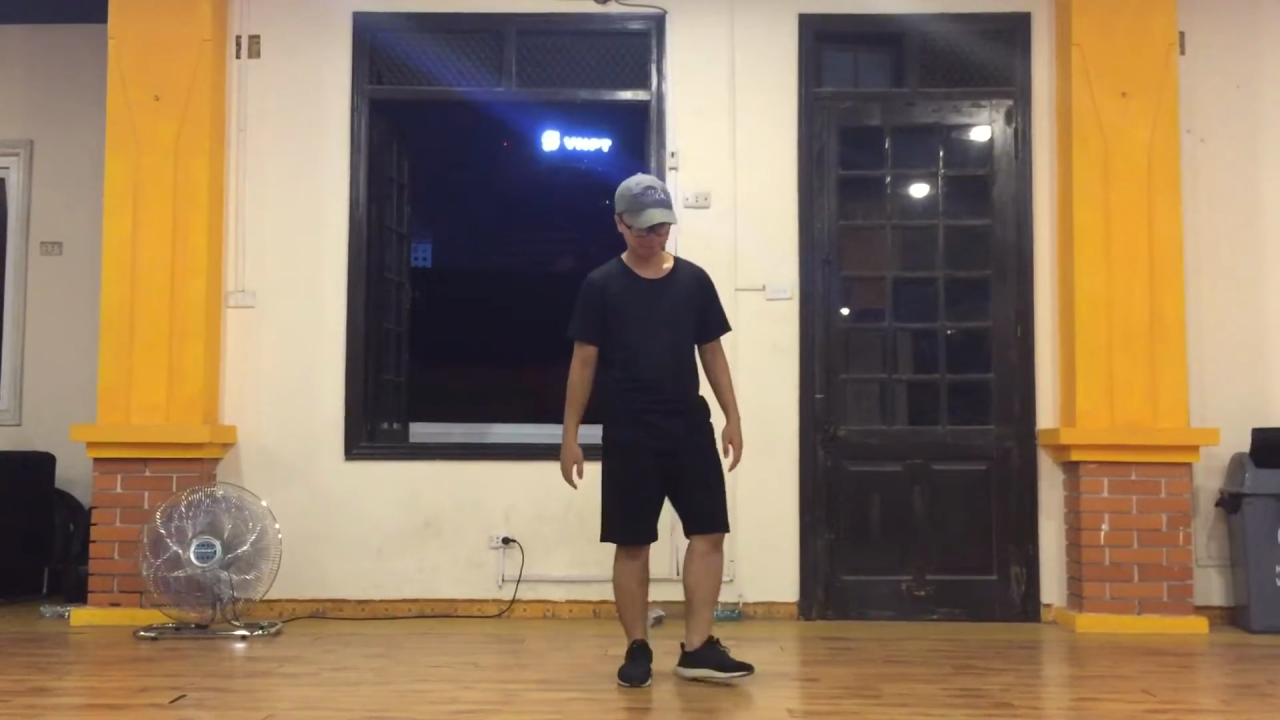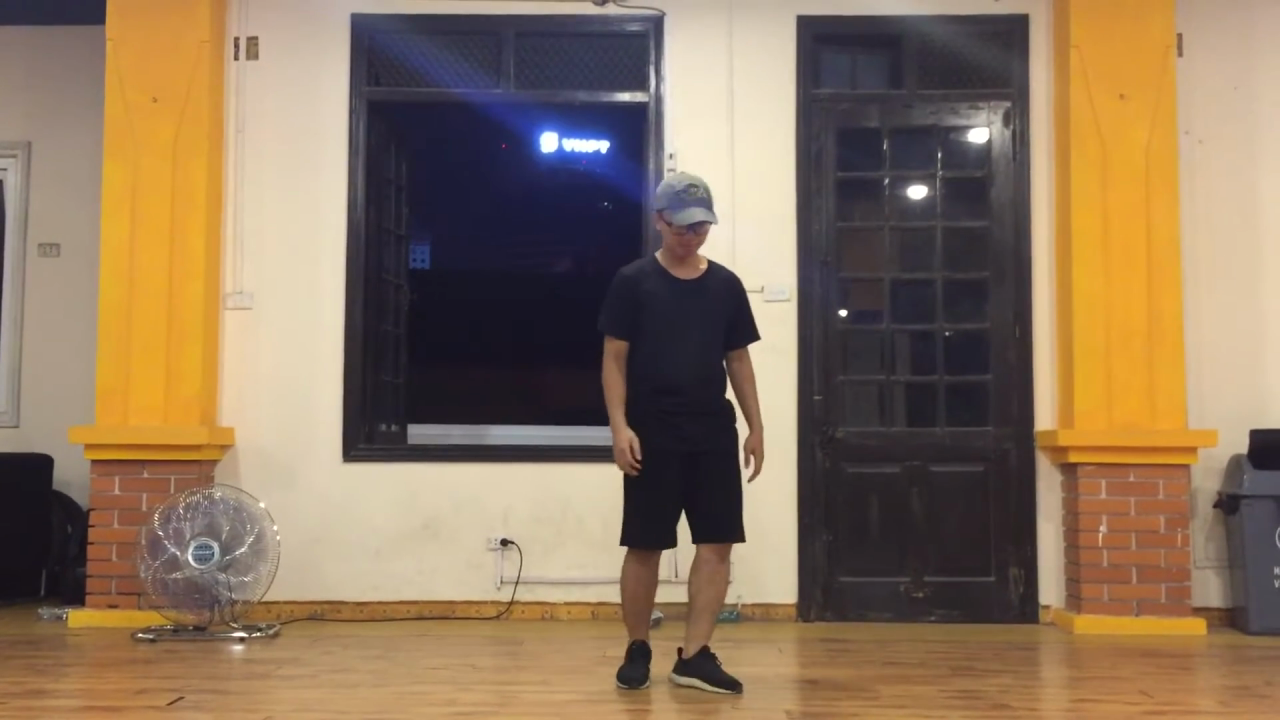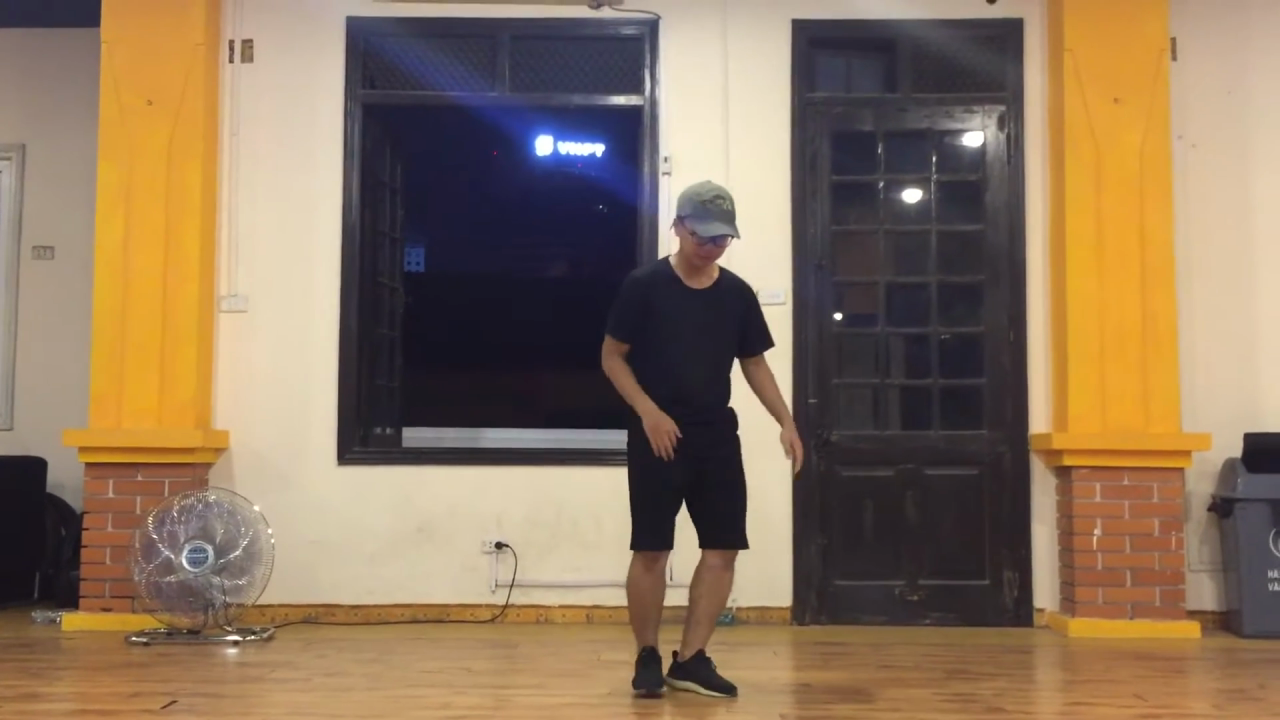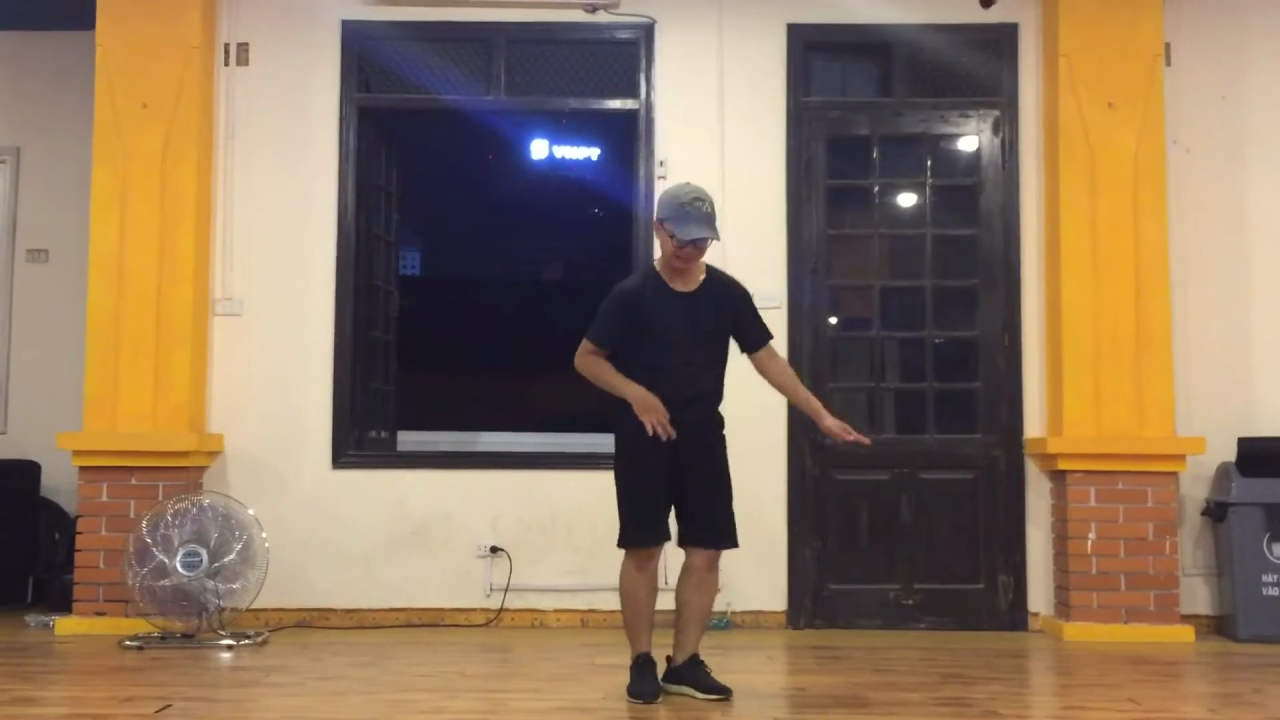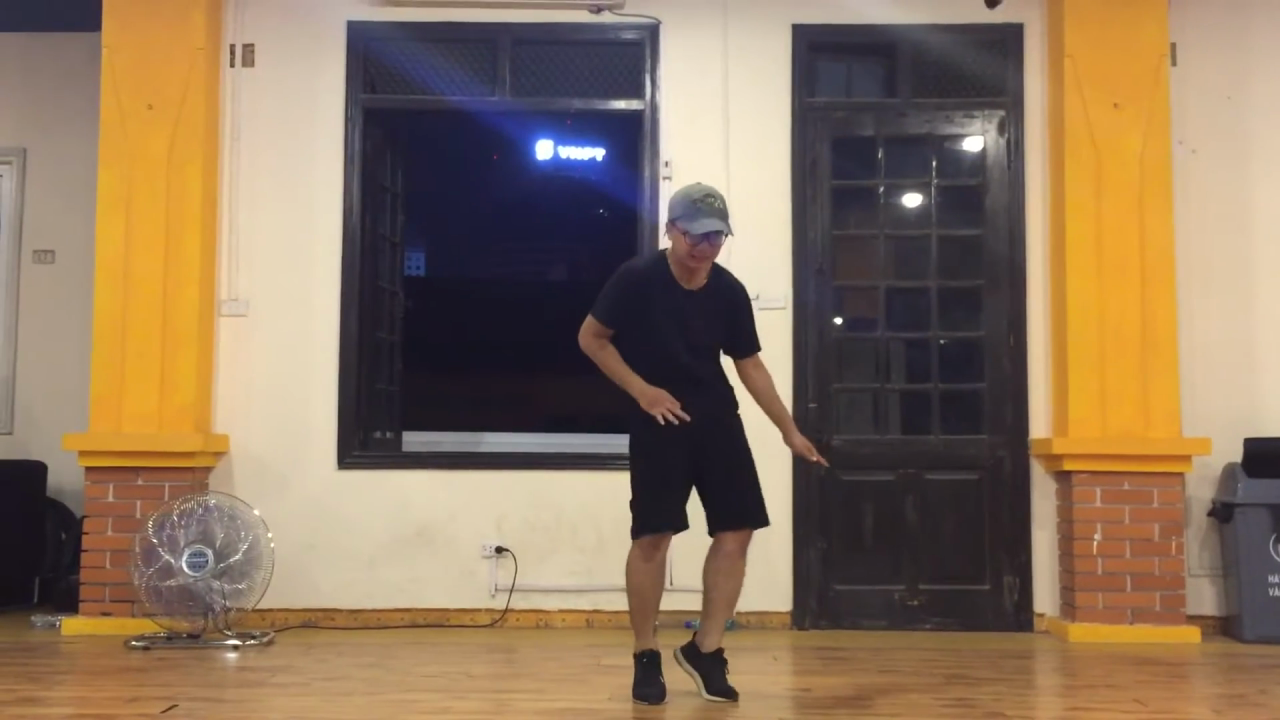
dt=0.4s
person 1, frame 1
left shoulder: (694, 280)
right shoulder: (601, 285)
left elbow: (712, 352)
right elbow: (583, 363)
left wrist: (732, 418)
right wrist: (570, 435)
left hip: (690, 426)
right hip: (628, 433)
left knee: (709, 534)
right knee: (632, 544)
left ankle: (697, 647)
right ankle: (637, 648)
person 1, frame 2
left shoulder: (726, 285)
right shoulder: (633, 281)
left elbow: (738, 359)
right elbow: (613, 359)
left wrist: (755, 427)
right wrist: (620, 426)
left hip: (714, 431)
right hip: (652, 433)
left knee: (716, 544)
right knee: (644, 546)
left ankle: (694, 654)
right ankle: (638, 649)
person 1, frame 3
left shoulder: (738, 295)
right shoulder: (644, 285)
left elbow: (755, 365)
right elbow: (614, 356)
left wrist: (789, 425)
right wrist: (649, 411)
left hip: (717, 435)
right hip: (658, 436)
left knee: (722, 549)
right knee: (650, 550)
left ankle: (690, 659)
right ankle: (647, 656)
person 1, frame 4
left shoulder: (728, 293)
right shoulder: (633, 293)
left elbow: (765, 357)
right elbow: (586, 358)
left wrist: (822, 415)
right wrist: (634, 394)
left hip: (702, 435)
right hip: (645, 436)
left knee: (705, 550)
right knee: (642, 549)
left ankle: (685, 662)
right ankle: (642, 662)
person 1, frame 5
left shoulder: (729, 291)
right shoulder: (637, 277)
left elbow: (748, 363)
right elbow: (591, 336)
left wrist: (790, 430)
right wrist: (642, 389)
left hip: (717, 416)
right hip: (659, 418)
left knee: (737, 531)
right knee: (652, 537)
left ankle: (705, 649)
right ankle: (646, 658)
